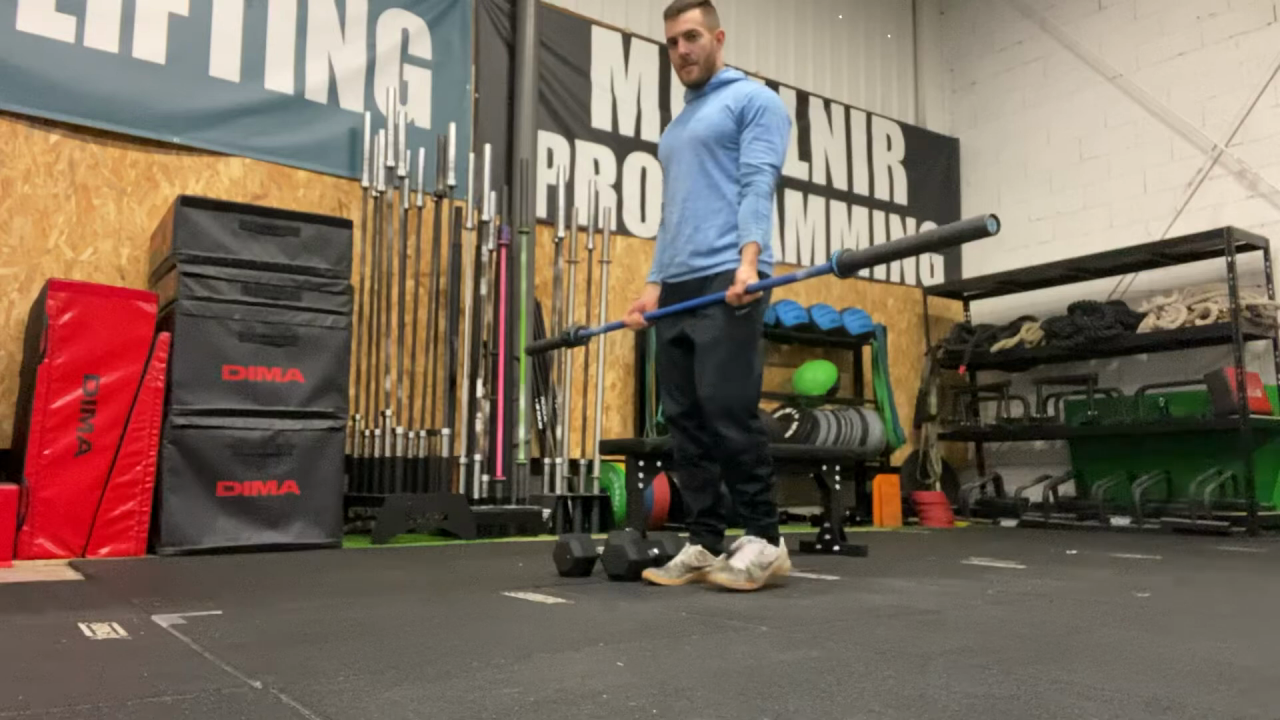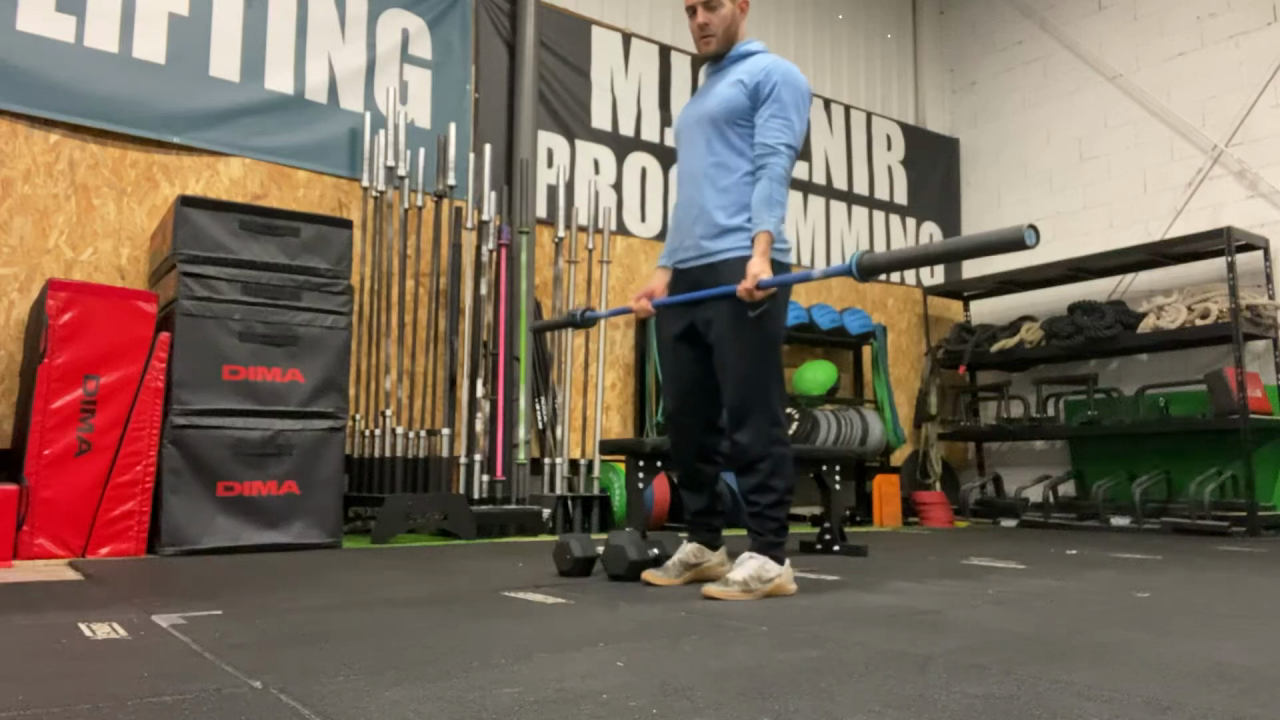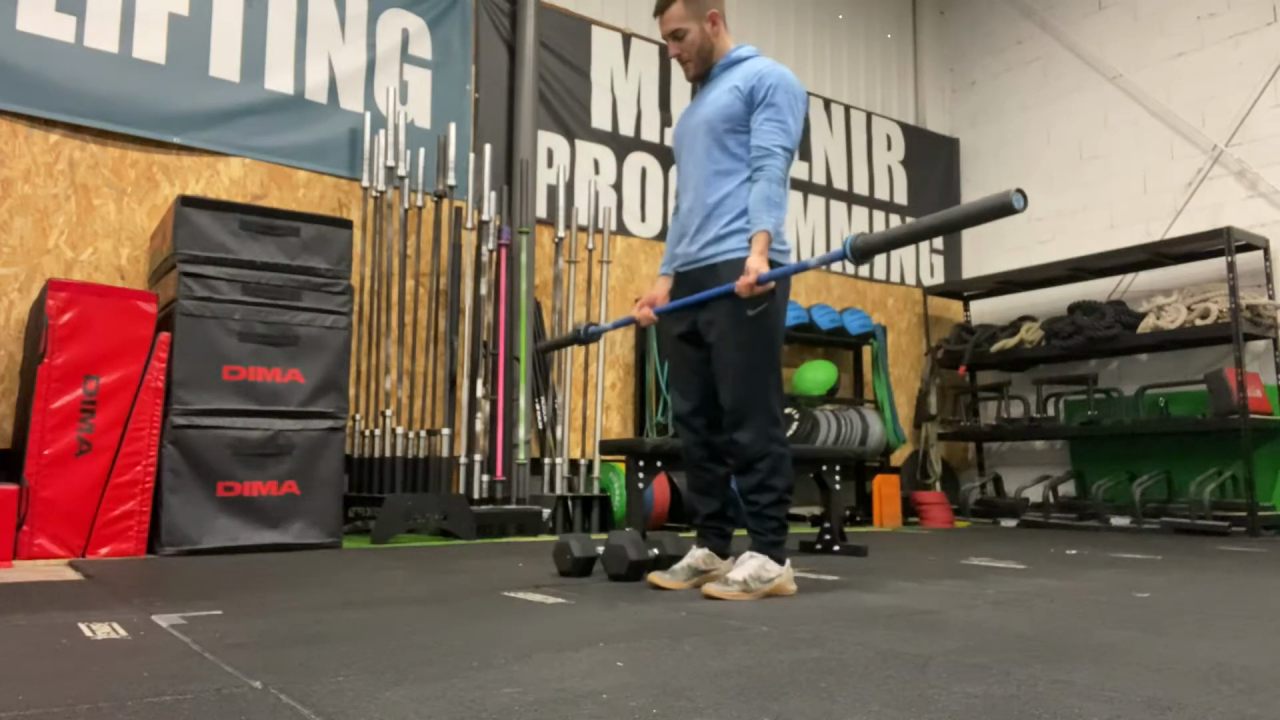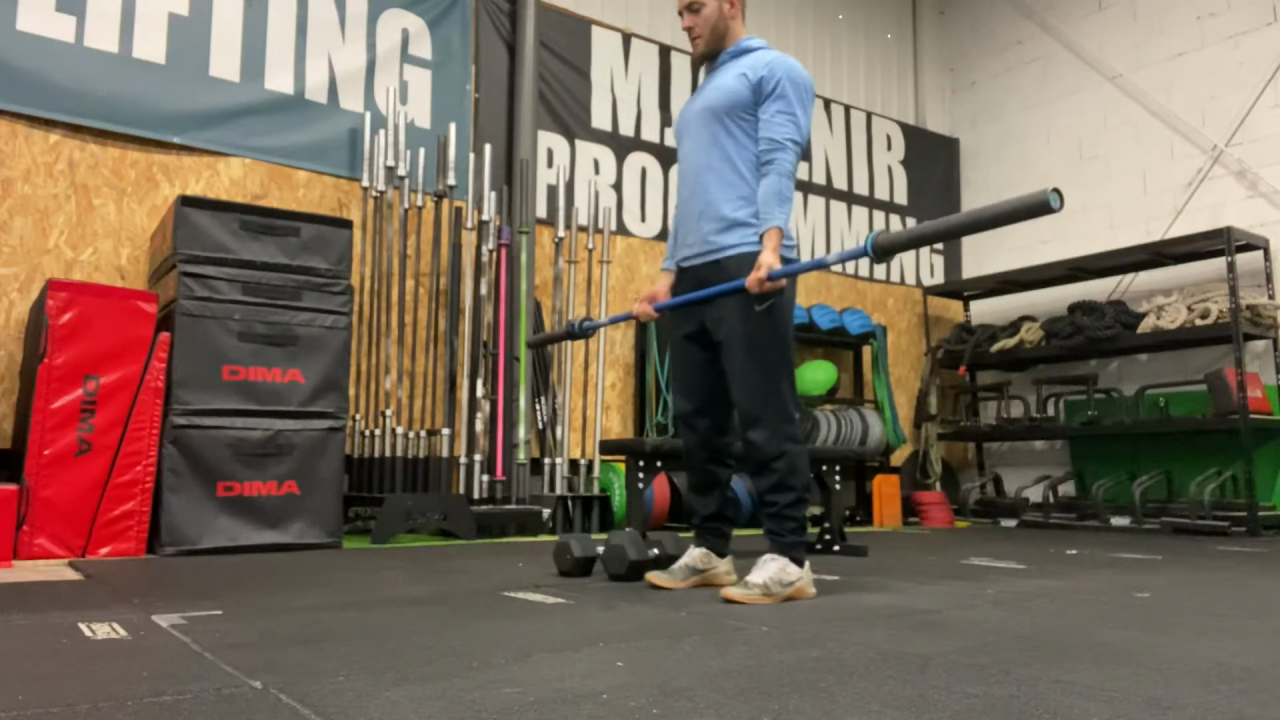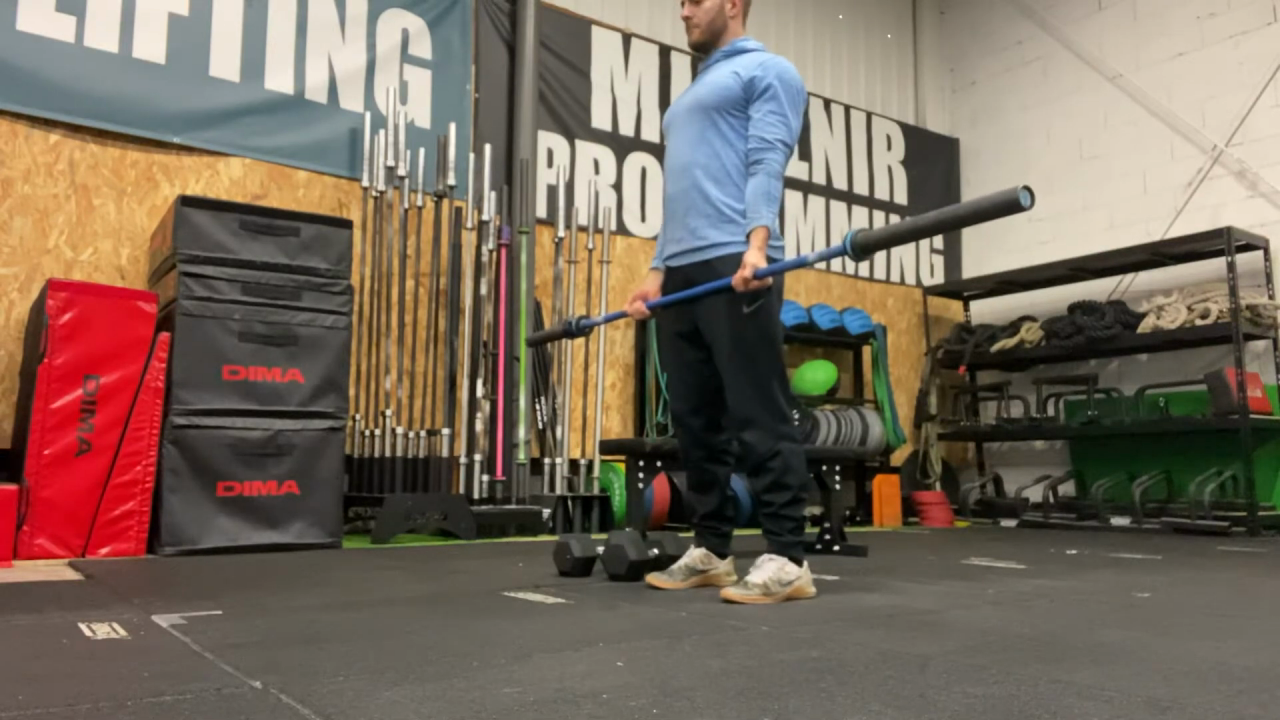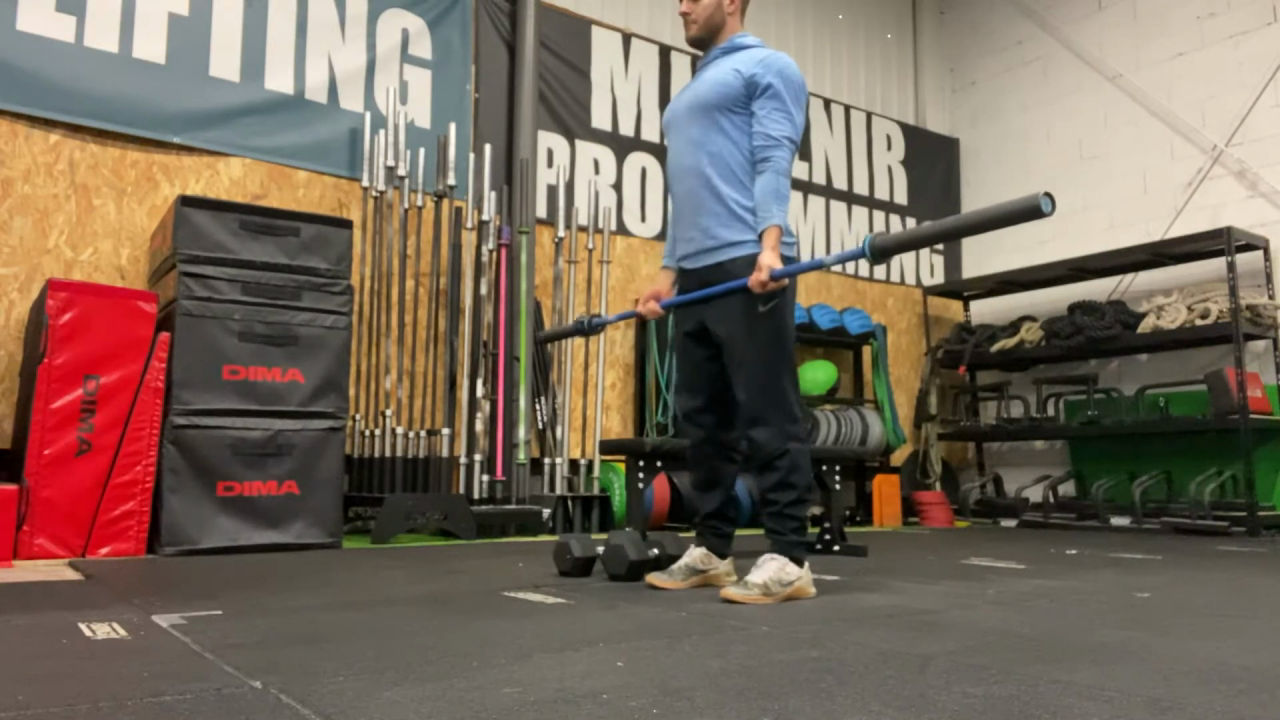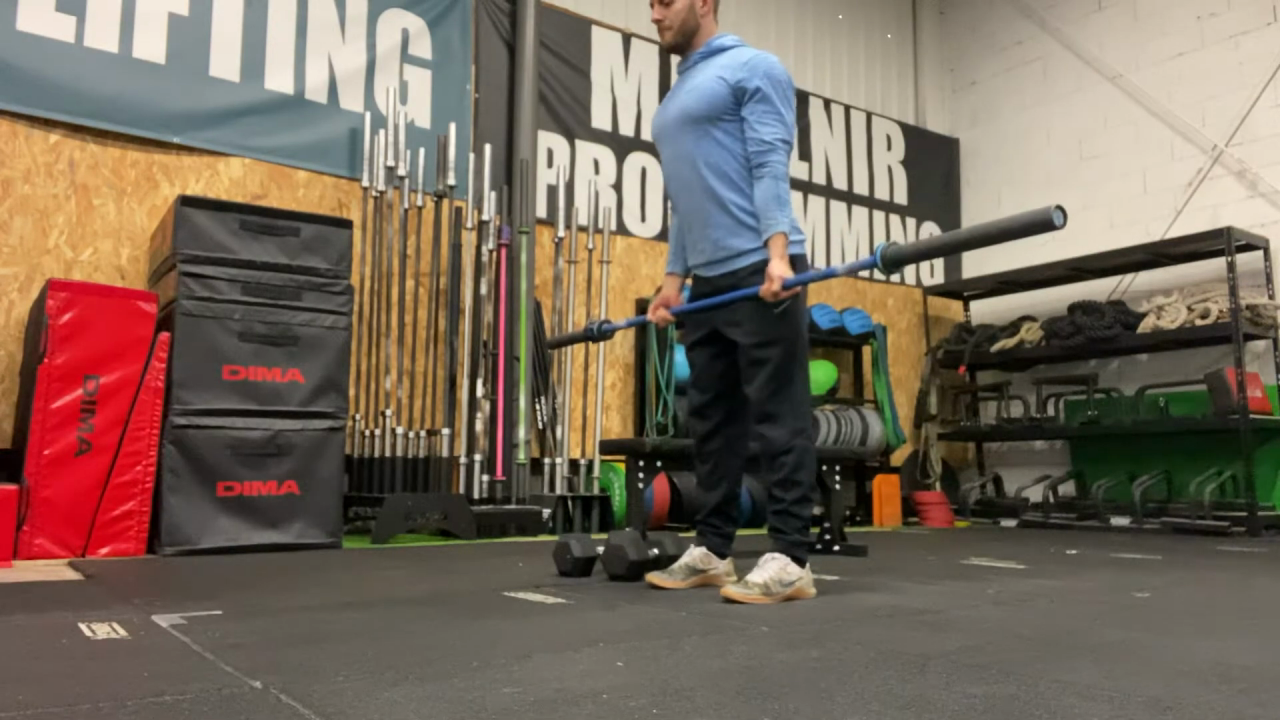
dt=0.7s
person 1, frame 1
left shoulder: (755, 101)
right shoulder: (676, 129)
left elbow: (758, 186)
left wrist: (749, 259)
right wrist: (653, 285)
left hip: (727, 280)
right hip: (678, 289)
left knee: (726, 408)
right knee: (686, 422)
left ankle: (764, 538)
right ankle: (705, 545)
person 1, frame 2
left shoulder: (773, 75)
right shoulder: (698, 101)
left elbow: (774, 168)
left wrist: (761, 251)
right wrist: (663, 271)
left hip: (741, 269)
right hip: (689, 276)
left knee: (752, 415)
right knee: (686, 416)
left ankle: (769, 556)
right ankle: (703, 544)
person 1, frame 3
left shoulder: (767, 79)
right shoulder: (694, 112)
left elbow: (769, 171)
left wrist: (759, 249)
right wrist: (665, 277)
left hip: (742, 274)
right hip: (689, 280)
left knee: (750, 417)
right knee: (697, 421)
left ankle: (769, 556)
right ankle: (712, 548)
person 1, frame 4
left shoulder: (775, 70)
right shoulder: (699, 99)
left elbow: (779, 163)
left wrist: (771, 244)
right wrist: (668, 273)
left hip: (747, 266)
right hip: (695, 274)
left knee: (764, 414)
right knee: (697, 418)
left ankle: (789, 558)
right ankle: (710, 550)
person 1, frame 5
left shoulder: (767, 72)
right shoulder: (689, 98)
left elbow: (766, 164)
left wrist: (757, 243)
right wrist: (656, 270)
left hip: (734, 265)
right hip: (682, 274)
left knee: (757, 415)
right knee: (694, 418)
left ankle: (786, 558)
right ankle: (711, 550)
person 1, frame 6
left shoulder: (768, 67)
right shoulder: (689, 93)
left elbow: (773, 162)
left wrist: (770, 244)
right wrist: (667, 271)
left hip: (748, 267)
right hip: (697, 276)
left knee: (766, 414)
right knee: (702, 417)
left ankle: (788, 559)
right ankle: (711, 550)
person 1, frame 7
left shoulder: (752, 68)
right shoulder: (674, 99)
left elbow: (770, 168)
left wrist: (777, 252)
right wrist: (673, 277)
left hip: (759, 273)
right hip: (707, 282)
left knee: (776, 416)
right knee: (712, 418)
left ankle: (790, 559)
right ankle: (712, 549)
